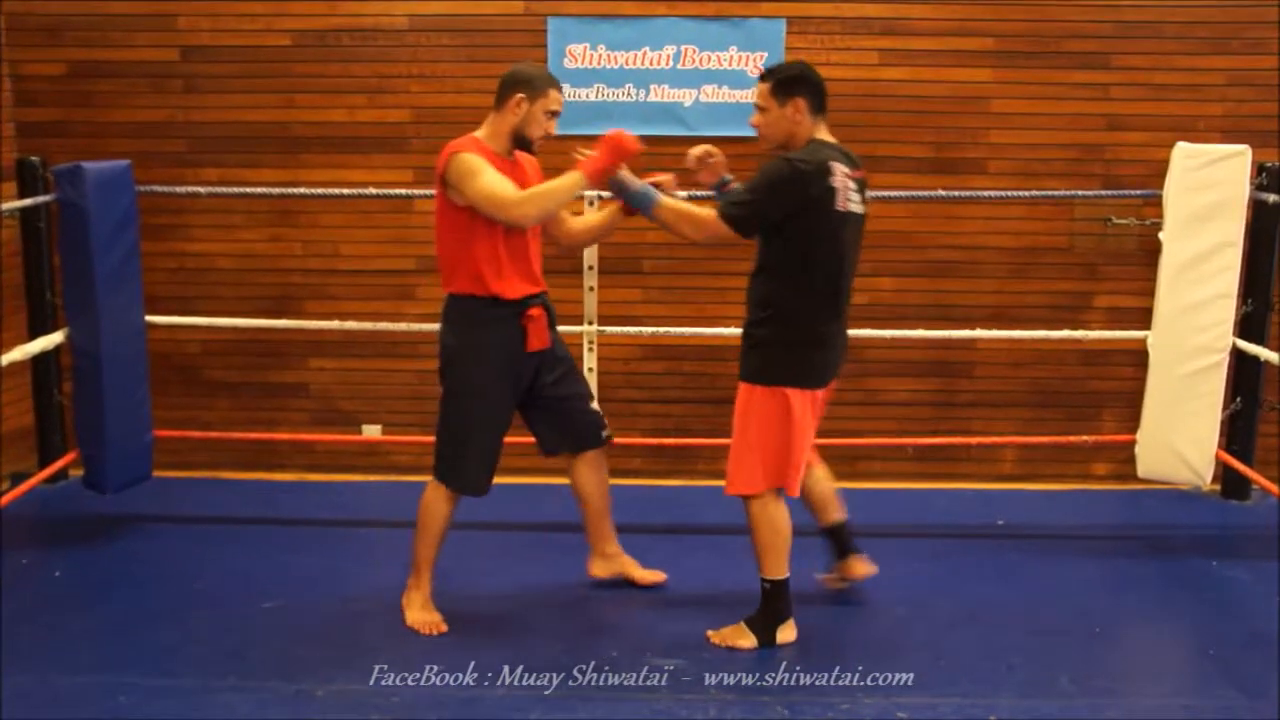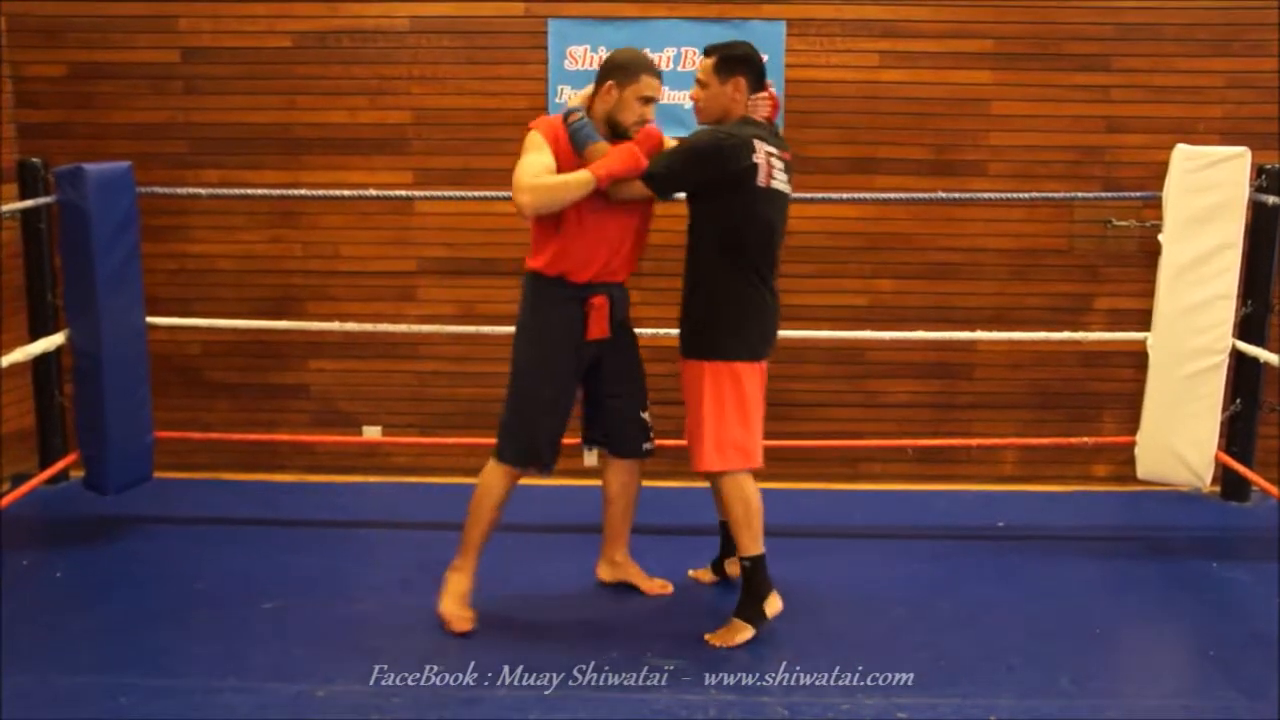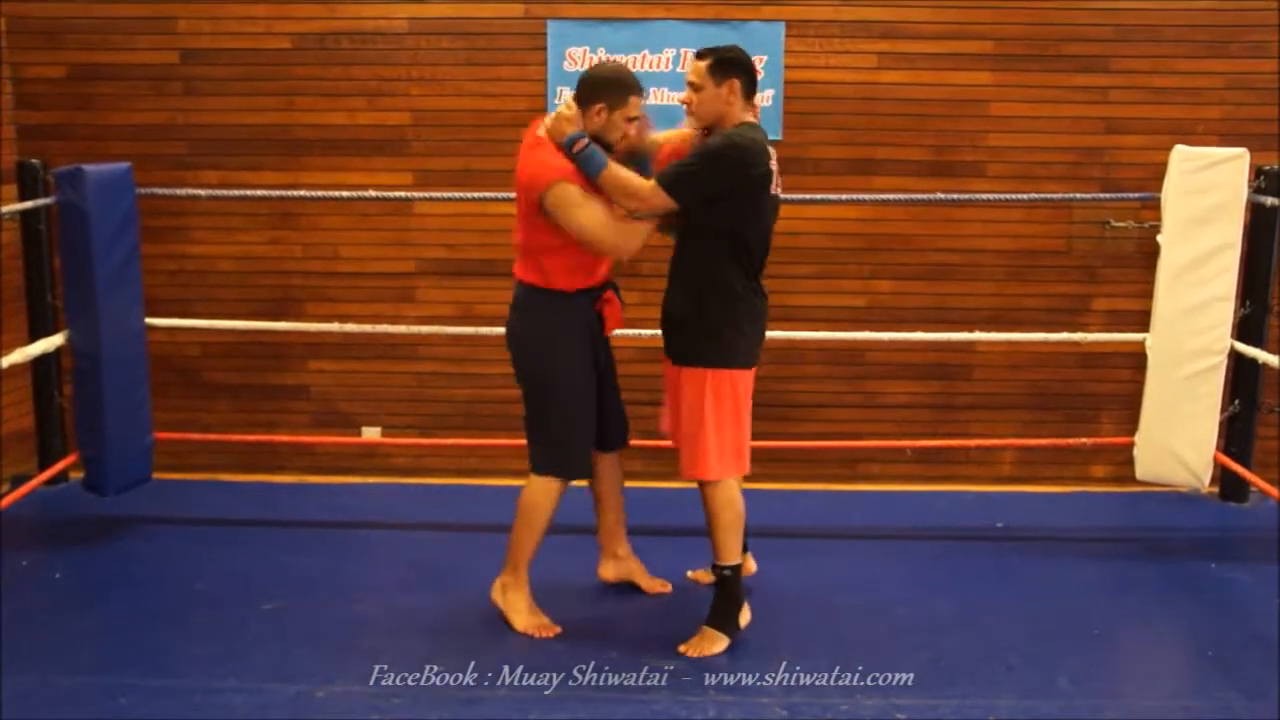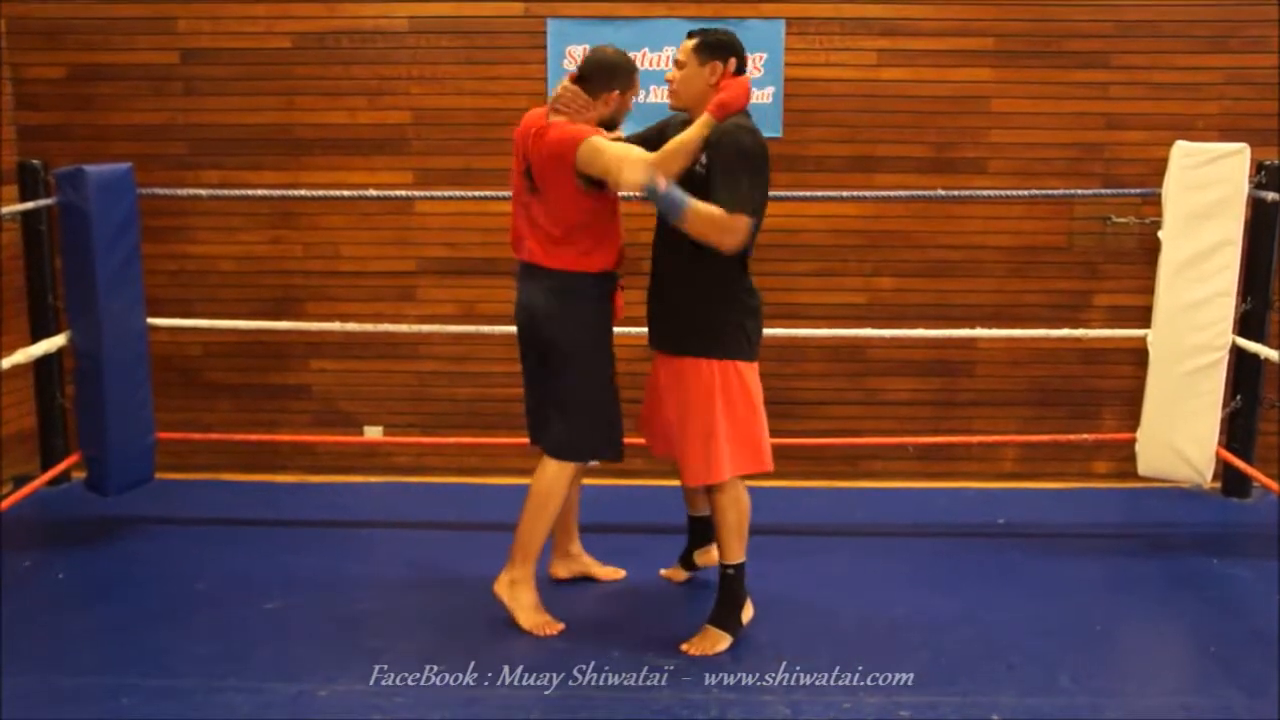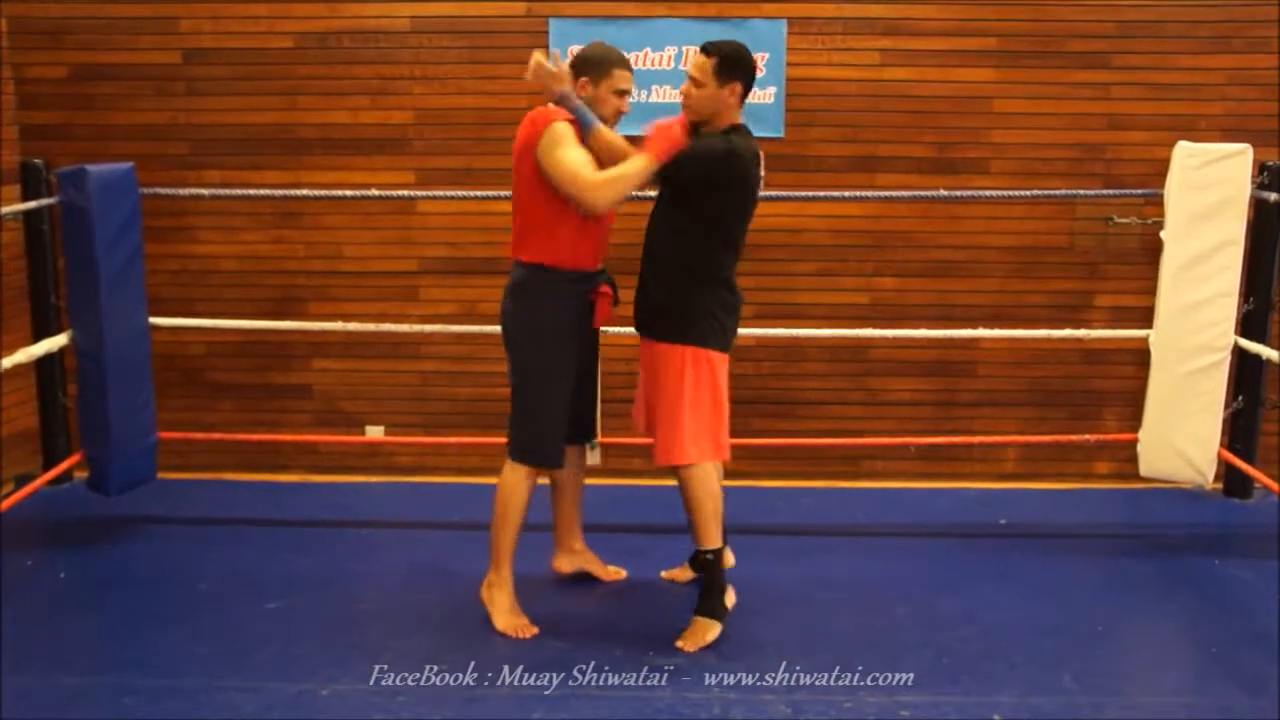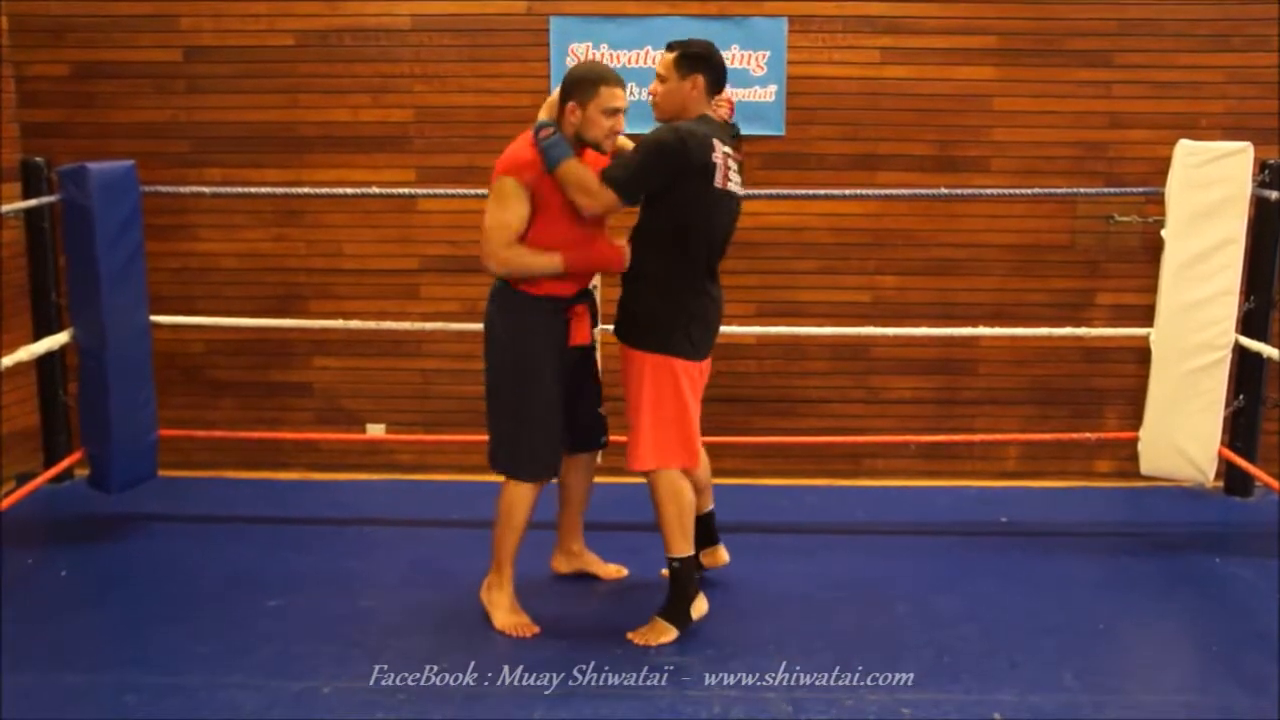
dt=0.4s
person 1, frame 1
left shoulder: (795, 171)
right shoulder: (844, 170)
left elbow: (706, 228)
left wrist: (625, 185)
right wrist: (722, 182)
left hip: (784, 352)
right hip: (819, 345)
left knee: (761, 484)
right knee: (797, 459)
left ankle: (774, 616)
right ankle: (849, 555)
person 1, frame 2
left shoulder: (721, 147)
right shoulder: (767, 145)
left elbow: (623, 185)
left hip: (727, 329)
right hip: (738, 320)
left knee: (727, 457)
right knee: (714, 444)
left ankle: (759, 594)
right ankle: (730, 554)
person 1, frame 3
left shoulder: (732, 150)
right shoulder: (738, 147)
left elbow: (641, 198)
right elbow: (670, 190)
left wrist: (575, 142)
left hip: (719, 331)
right hip: (707, 323)
left knee: (716, 465)
right knee: (716, 455)
left ankle: (730, 605)
right ankle: (734, 554)
person 1, frame 4
left shoulder: (738, 141)
right shoulder: (679, 128)
left elbow: (728, 235)
left hip: (717, 329)
right hip: (676, 325)
left knee: (721, 463)
right knee: (684, 447)
left ankle: (733, 603)
right ankle: (701, 545)
person 1, frame 5
left shoulder: (728, 156)
right shoulder: (699, 139)
left hip: (695, 324)
right hip: (674, 314)
left knee: (692, 450)
right knee: (681, 442)
left ankle: (714, 594)
right ankle: (712, 550)
person 1, frame 6
left shoulder: (677, 143)
right shoulder: (720, 143)
left elbow: (591, 198)
right elbow: (641, 166)
left wrist: (547, 133)
left hip: (666, 322)
right hip: (687, 314)
left knee: (661, 455)
right knee: (680, 442)
left ankle: (685, 595)
right ankle: (708, 543)
person 2, frame 1
left shoulder: (526, 163)
right shoulder: (464, 158)
left elbow: (570, 233)
right elbow: (523, 211)
left wrist: (625, 206)
right wrist: (595, 163)
left hip: (532, 320)
right hip: (480, 326)
left knee: (586, 436)
right knee: (457, 471)
left ankle: (606, 554)
right ankle: (418, 587)
person 2, frame 2
left shoulder: (642, 145)
right shoulder: (549, 134)
right elbow: (531, 199)
right wrist: (605, 169)
left hip: (610, 307)
right hip: (554, 305)
left knee: (629, 442)
right knee: (517, 451)
left ankle: (615, 560)
right ankle: (461, 571)
person 2, frame 3
right shoulder: (550, 169)
right elbow: (623, 242)
left hip: (585, 311)
right hip: (550, 317)
left knee: (606, 437)
right knee: (557, 459)
left ankle: (616, 555)
right ankle: (512, 583)
person 2, frame 4
left shoulder: (536, 124)
right shoulder: (579, 142)
right elbow: (649, 173)
right wrist: (714, 114)
left hip: (541, 291)
right hip: (573, 299)
left knee: (566, 433)
right knee: (567, 444)
left ankle: (566, 552)
right ankle: (516, 577)
person 2, frame 5
left shoulder: (573, 131)
right shoulder: (549, 128)
right elbow: (597, 195)
right wrist: (656, 150)
left hip: (573, 296)
right hip: (544, 298)
left knee: (572, 432)
right knee: (534, 446)
left ankle: (570, 547)
right ankle: (497, 581)
person 2, frame 6
left shoulder: (592, 154)
right shoulder: (520, 165)
right elbow: (496, 256)
right wrist: (579, 258)
left hip: (572, 314)
right hip: (525, 318)
left knee: (583, 439)
right knee: (529, 461)
left ankle: (571, 549)
right ankle: (499, 583)
